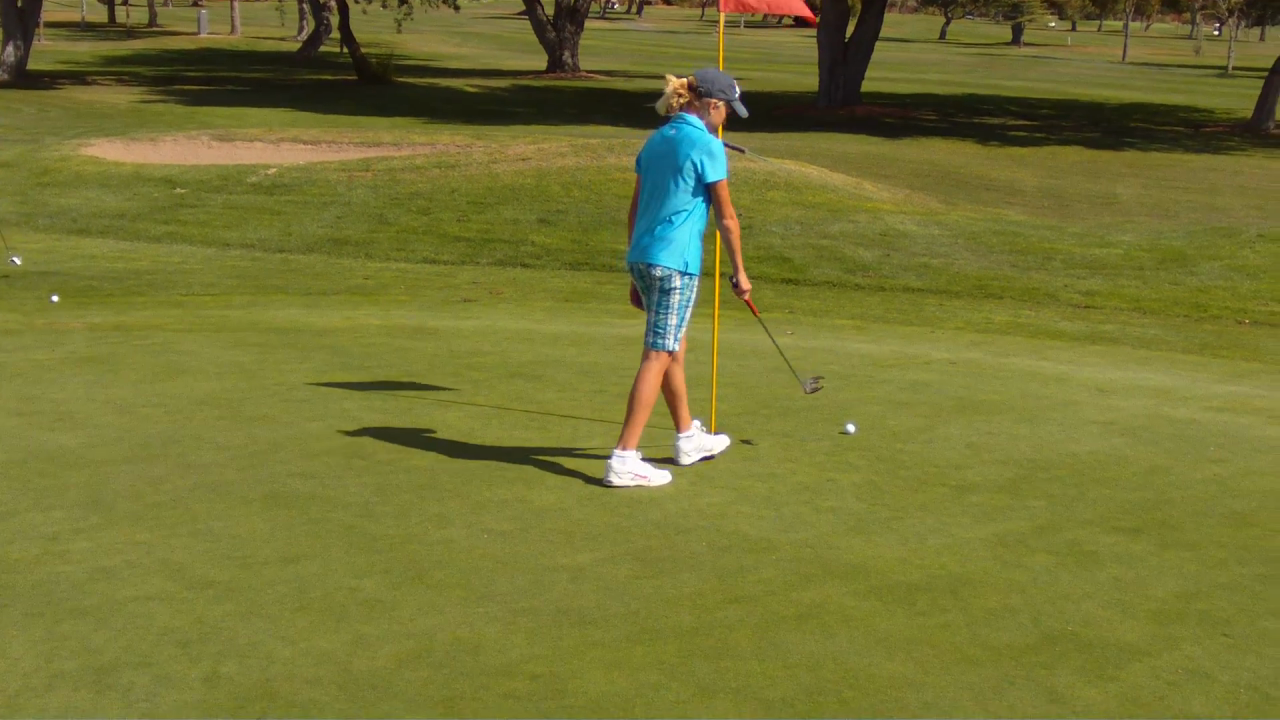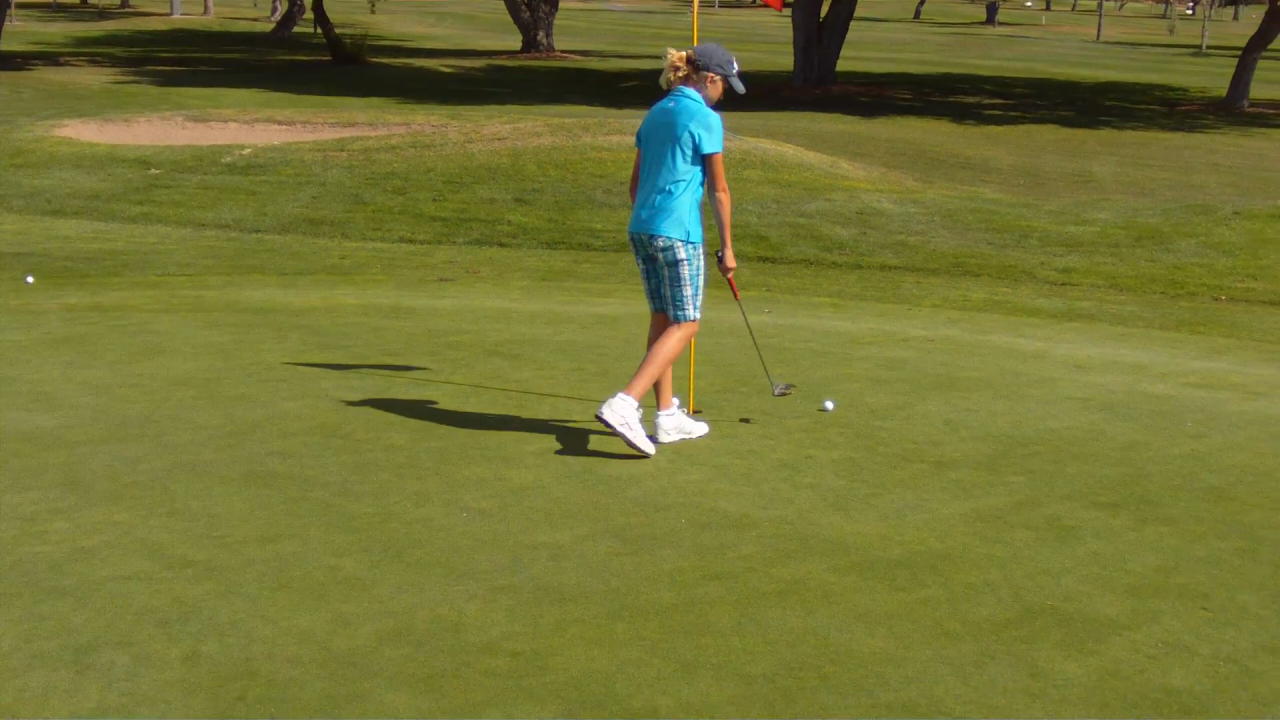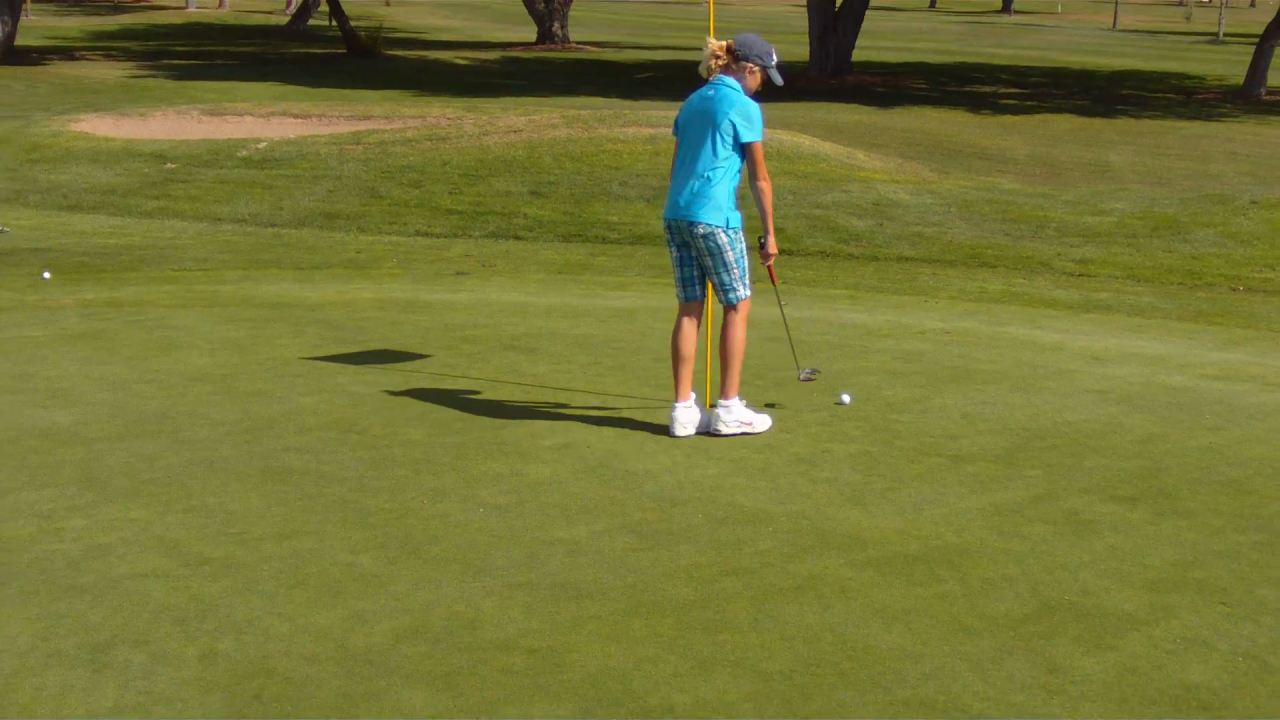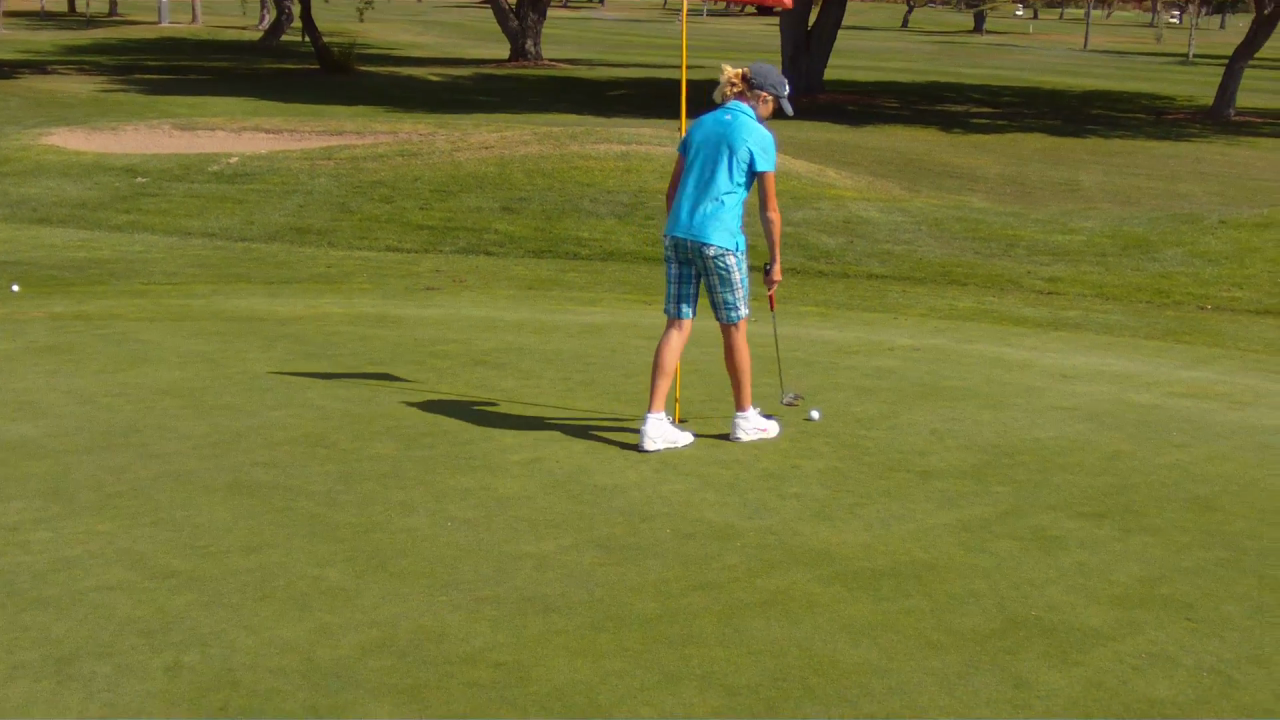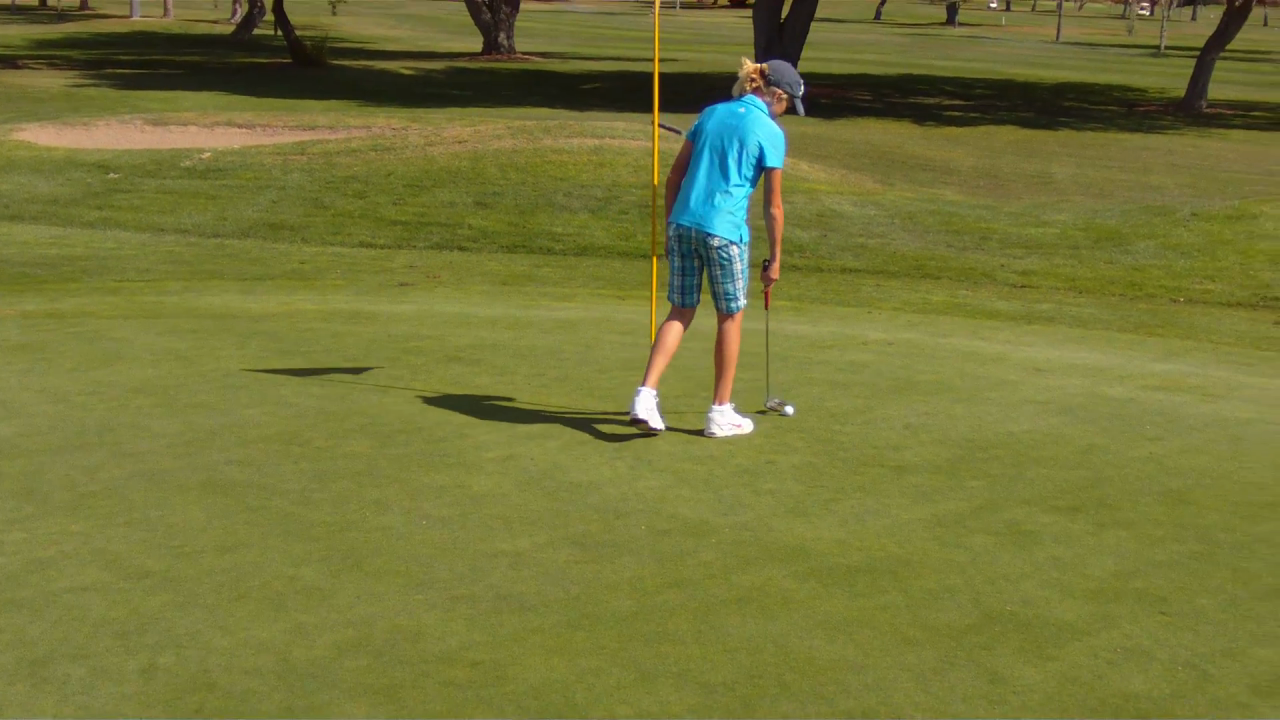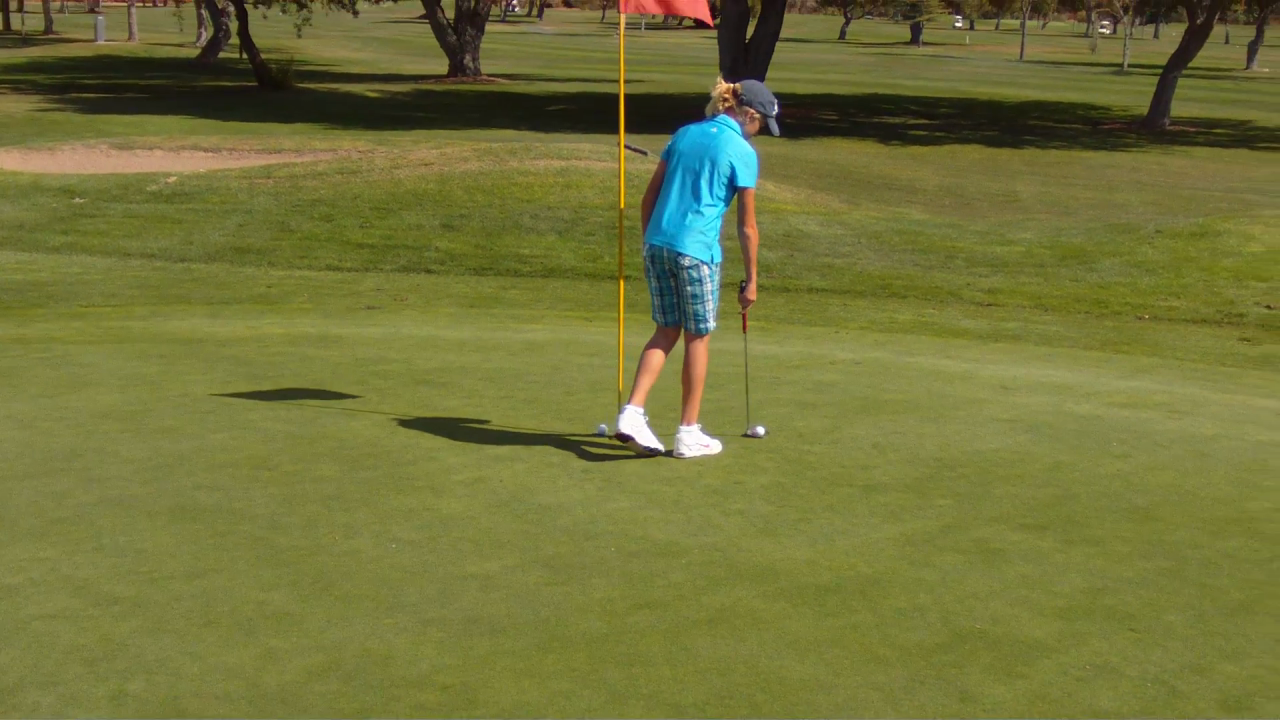
dt=0.3s
person 1, frame 1
left shoulder: (656, 140)
right shoulder: (708, 146)
left elbow: (634, 211)
right elbow: (726, 216)
left wrist: (638, 272)
right wrist: (739, 270)
left hip: (642, 258)
right hip: (675, 262)
left knee: (674, 348)
right knee: (658, 355)
left ankle: (688, 436)
right ankle: (624, 458)
person 1, frame 2
left shoulder: (656, 113)
right shoulder: (705, 118)
right elbow: (719, 189)
right wrist: (727, 246)
left hip: (642, 227)
right hip: (677, 232)
left knee: (664, 320)
right knee: (683, 325)
left ankle: (667, 415)
right ankle: (624, 403)
person 1, frame 3
left shoulder: (693, 102)
right shoulder: (744, 108)
right elbow: (759, 178)
right wrist: (769, 233)
left hip: (676, 215)
right hip: (714, 218)
left knee: (689, 310)
right knee: (737, 308)
left ankle: (683, 408)
right ankle: (728, 407)
person 1, frame 4
left shoulder: (701, 125)
right shoulder: (759, 136)
left elbow: (674, 188)
right elbow: (769, 208)
right wrist: (775, 261)
left hip: (679, 234)
right hip: (720, 241)
left knee: (678, 326)
right knee: (735, 327)
left ankle: (655, 422)
right ankle: (745, 417)
person 1, frame 5
left shoulder: (711, 113)
right shoulder: (770, 133)
left elbow: (674, 176)
right elbow: (773, 205)
left wrist: (672, 225)
right wrist: (775, 259)
left hip: (683, 224)
right hip: (724, 231)
left knee: (680, 311)
right knee: (730, 318)
left ankle: (646, 395)
right ankle: (720, 412)
person 1, frame 6
left shoulder: (684, 134)
right shoulder: (743, 152)
left elbow: (649, 196)
right elbow: (747, 226)
right wrist: (751, 280)
left hip: (657, 244)
right hip: (696, 251)
left knee: (666, 331)
right knee: (697, 339)
left ankle: (632, 413)
right ankle: (688, 433)
